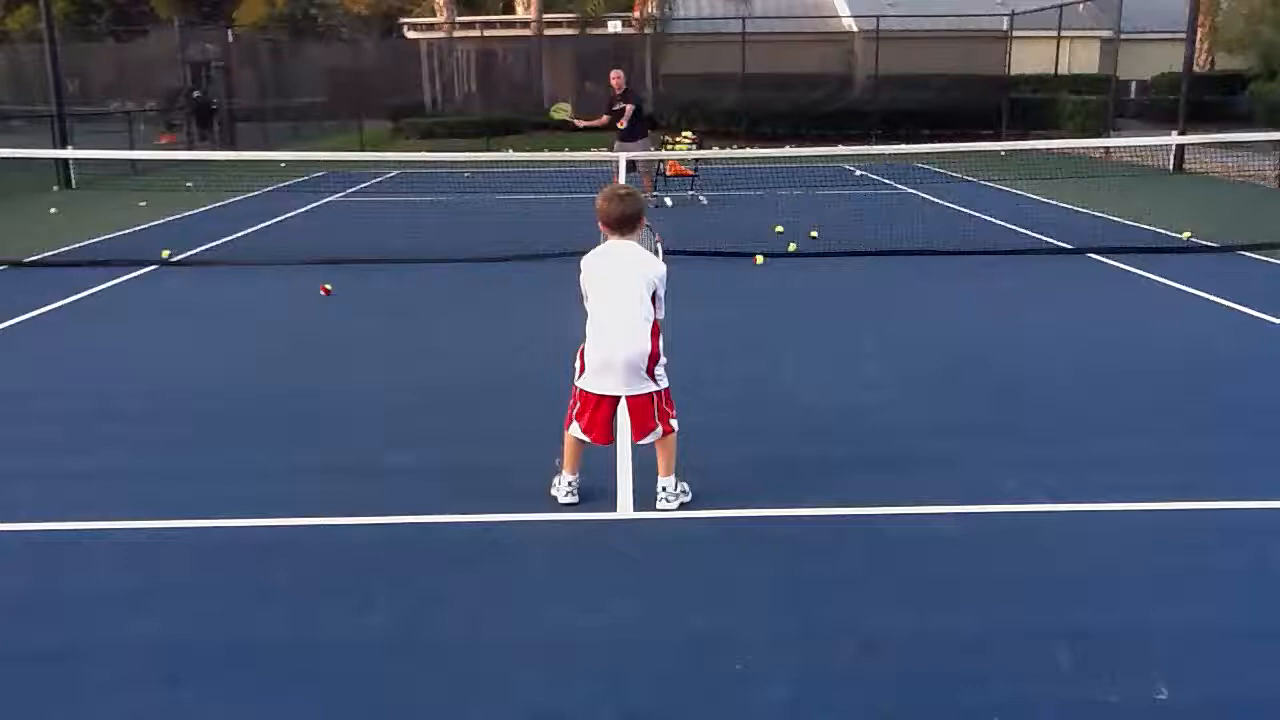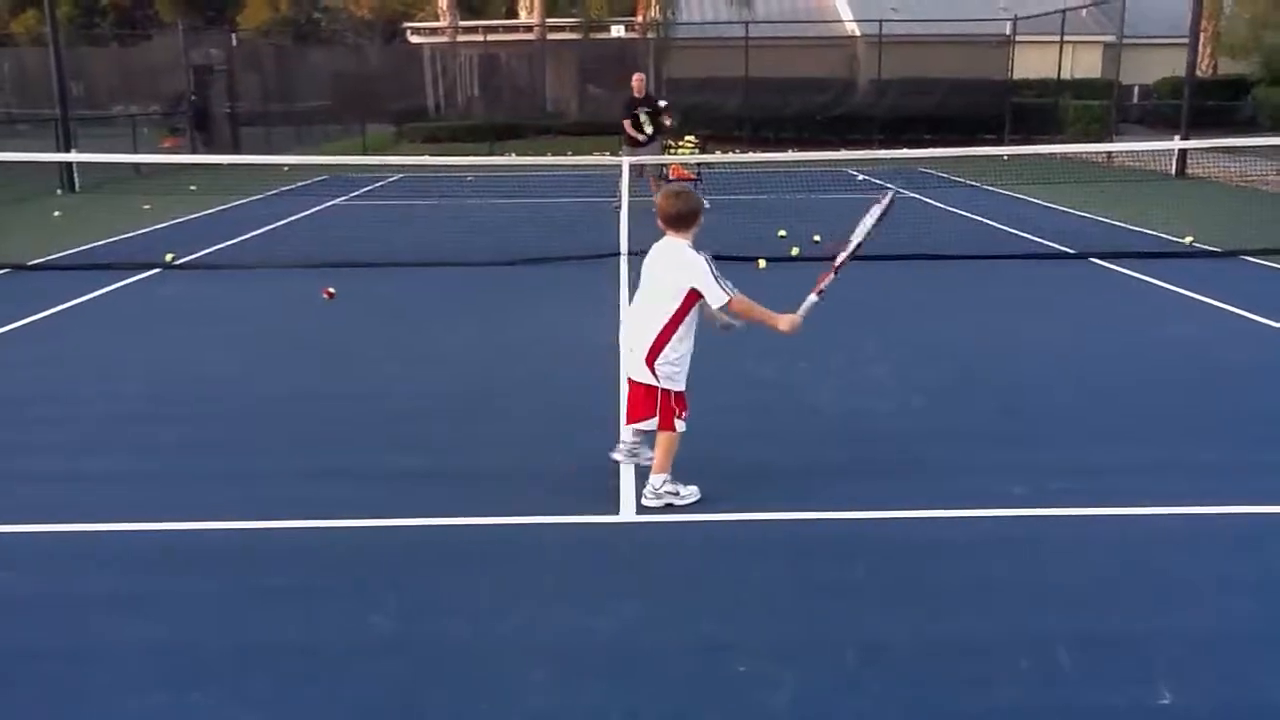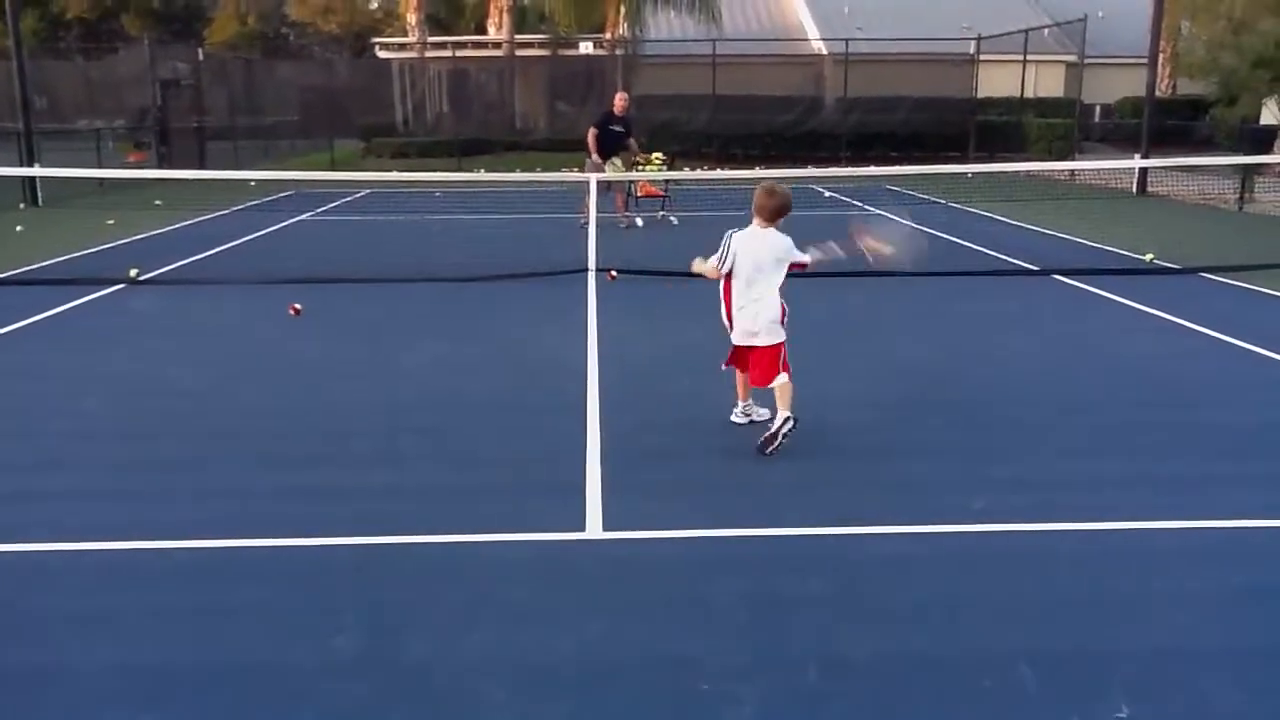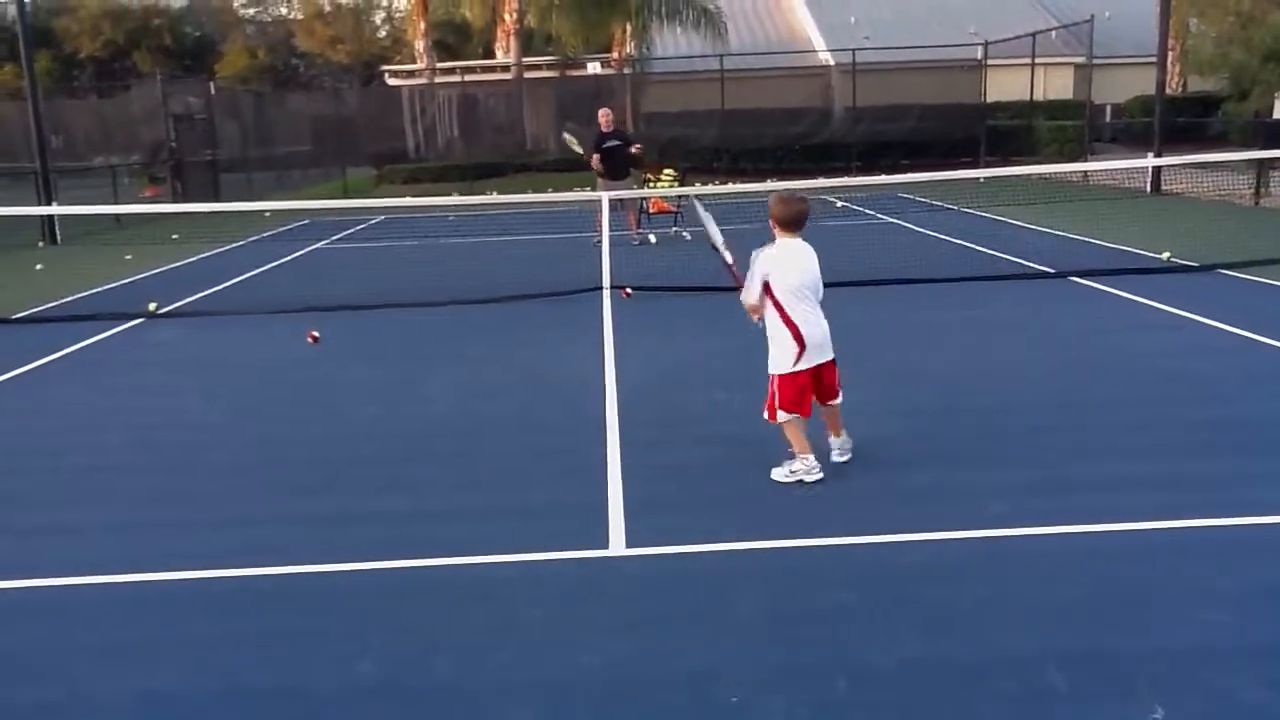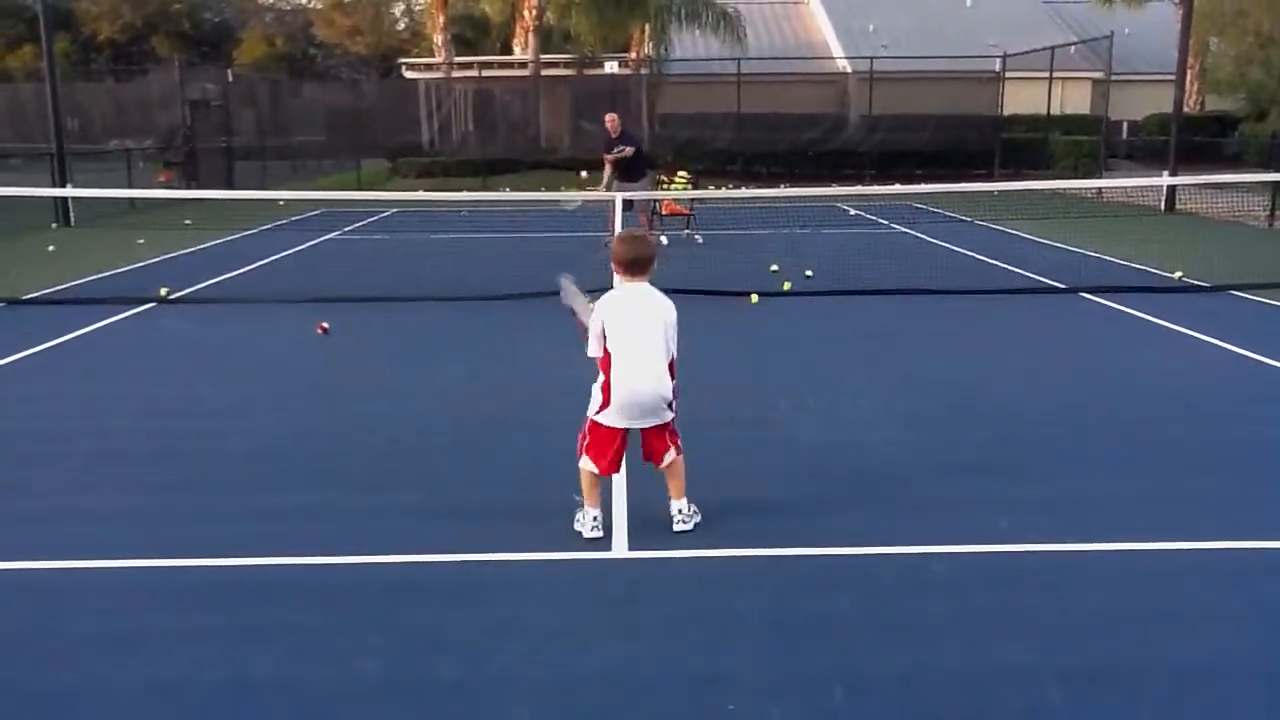
dt=1s
person 1, frame 1
left shoulder: (589, 262)
right shoulder: (655, 265)
right elbow: (657, 314)
left hip: (598, 355)
right hip: (640, 358)
left knee: (578, 419)
right knee: (664, 421)
left ankle: (567, 483)
right ankle: (668, 488)
person 1, frame 2
left shoulder: (657, 251)
right shoulder: (695, 262)
right elbow: (732, 299)
left wrist: (718, 317)
right wrist: (777, 321)
left hip: (636, 341)
right hip: (659, 351)
left knee: (655, 407)
right knee: (672, 416)
left ankle: (630, 441)
right ankle: (658, 485)
person 1, frame 3
left shoulder: (734, 238)
right shoulder: (785, 244)
left elbow: (714, 271)
right elbow: (804, 262)
left wrist: (699, 267)
right wrist: (811, 257)
left hip: (736, 320)
right hip: (768, 322)
left knee: (742, 362)
right knee: (779, 373)
left ankle: (744, 407)
right ankle: (783, 416)
person 1, frame 4
left shoulder: (764, 258)
right shoulder: (809, 253)
left elbow: (752, 305)
right elbow: (815, 294)
left wrist: (760, 311)
left hip: (793, 344)
right hip: (820, 336)
left knee: (782, 406)
right knee: (827, 395)
left ankle: (806, 463)
right ankle: (839, 441)
person 1, frame 5
left shoulder: (604, 305)
right shoulder: (666, 305)
left elbow: (599, 356)
right elbow: (670, 355)
left hip: (616, 395)
right hip: (656, 394)
left knee: (592, 453)
right knee: (669, 449)
left ankle: (591, 517)
right ankle: (681, 510)
